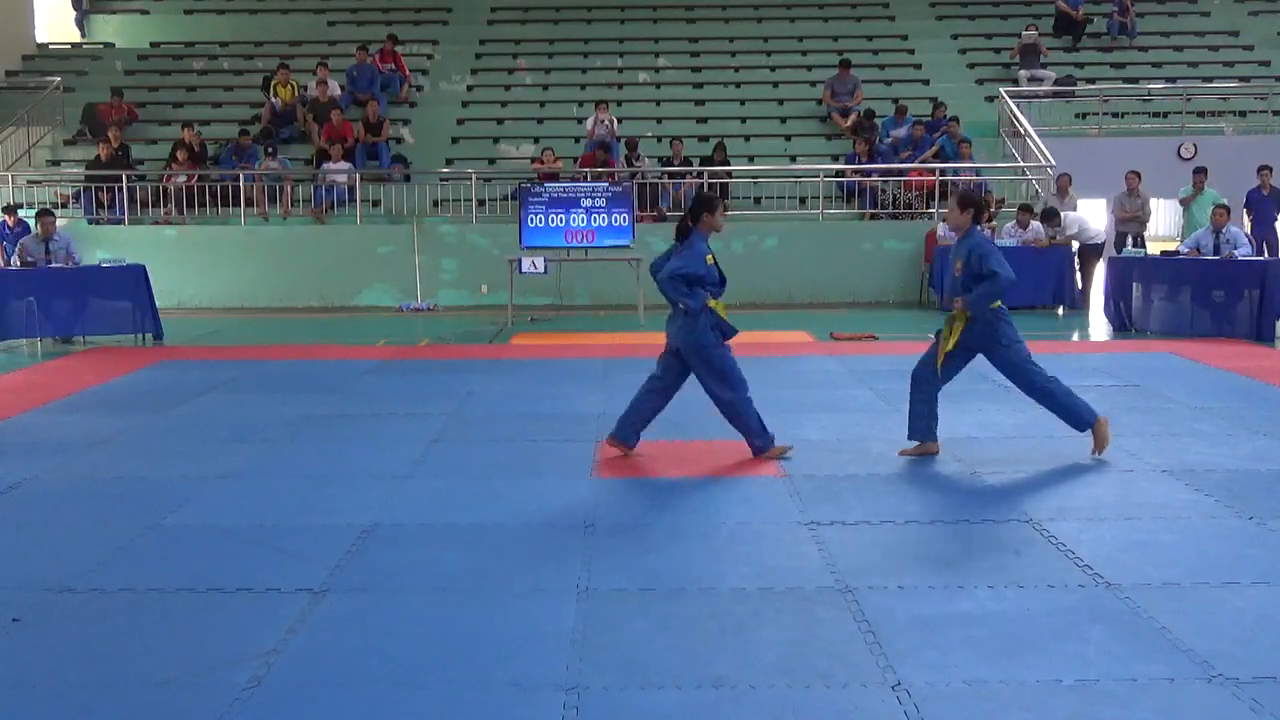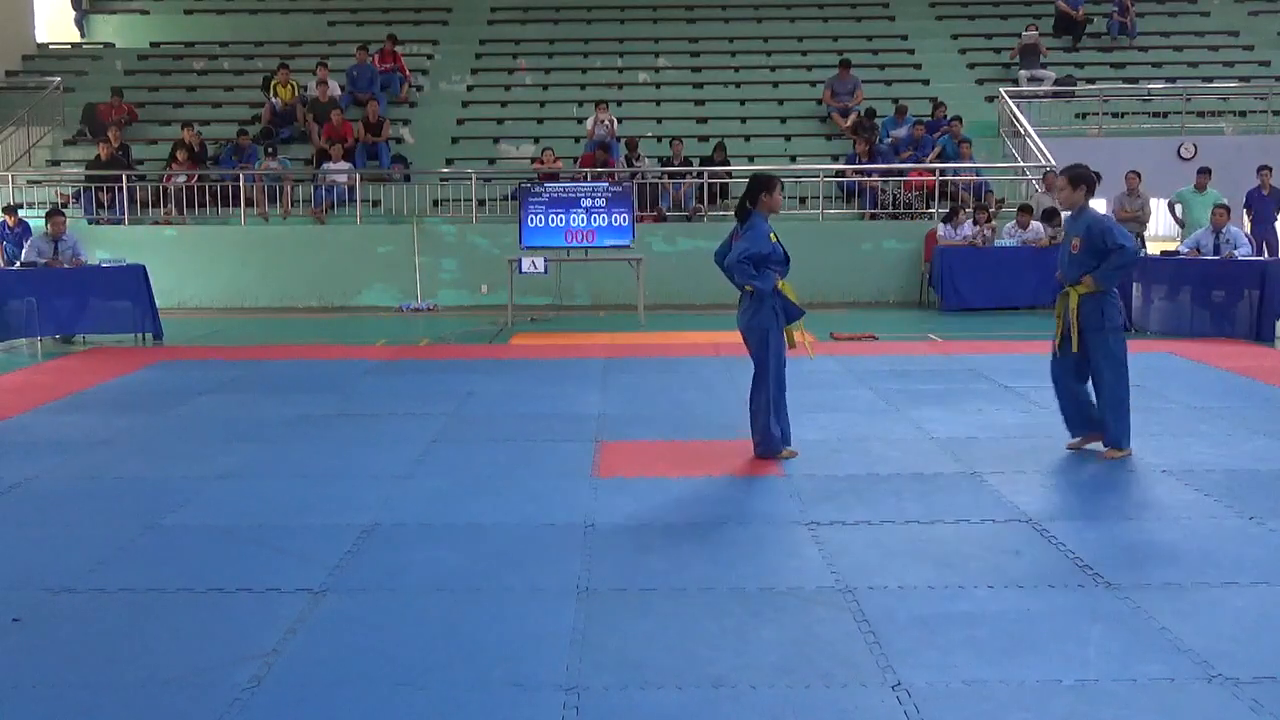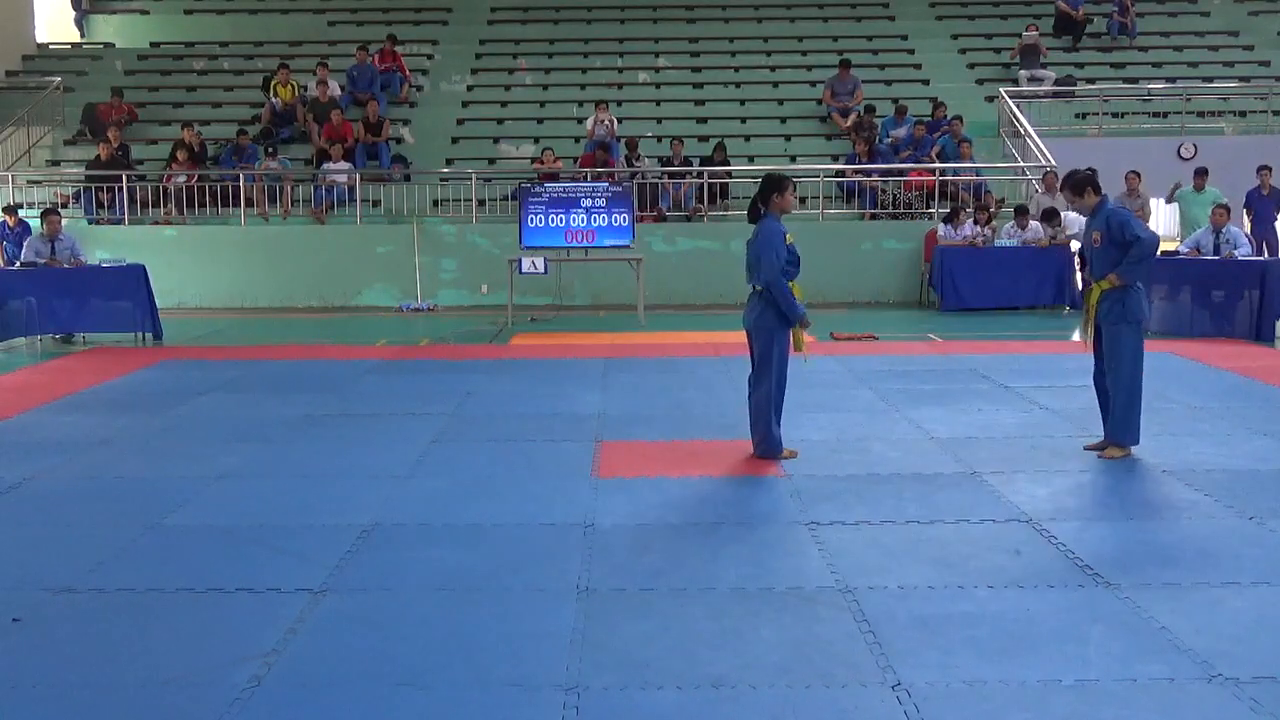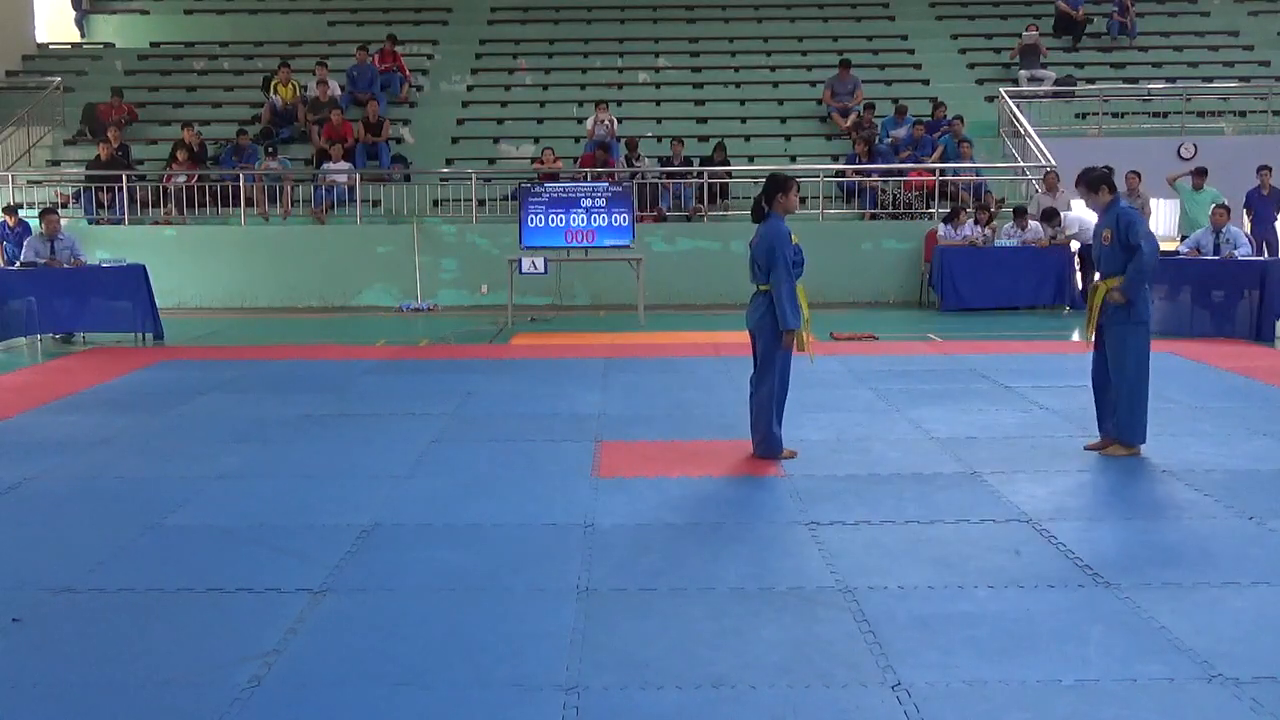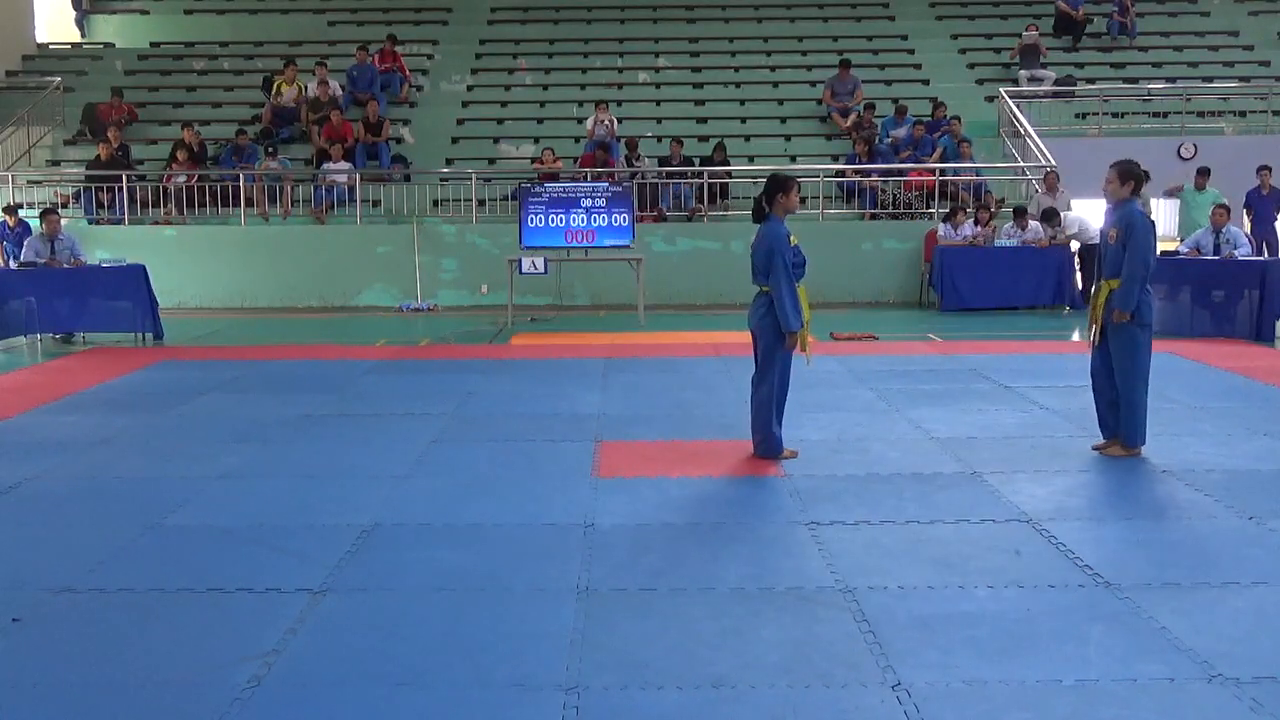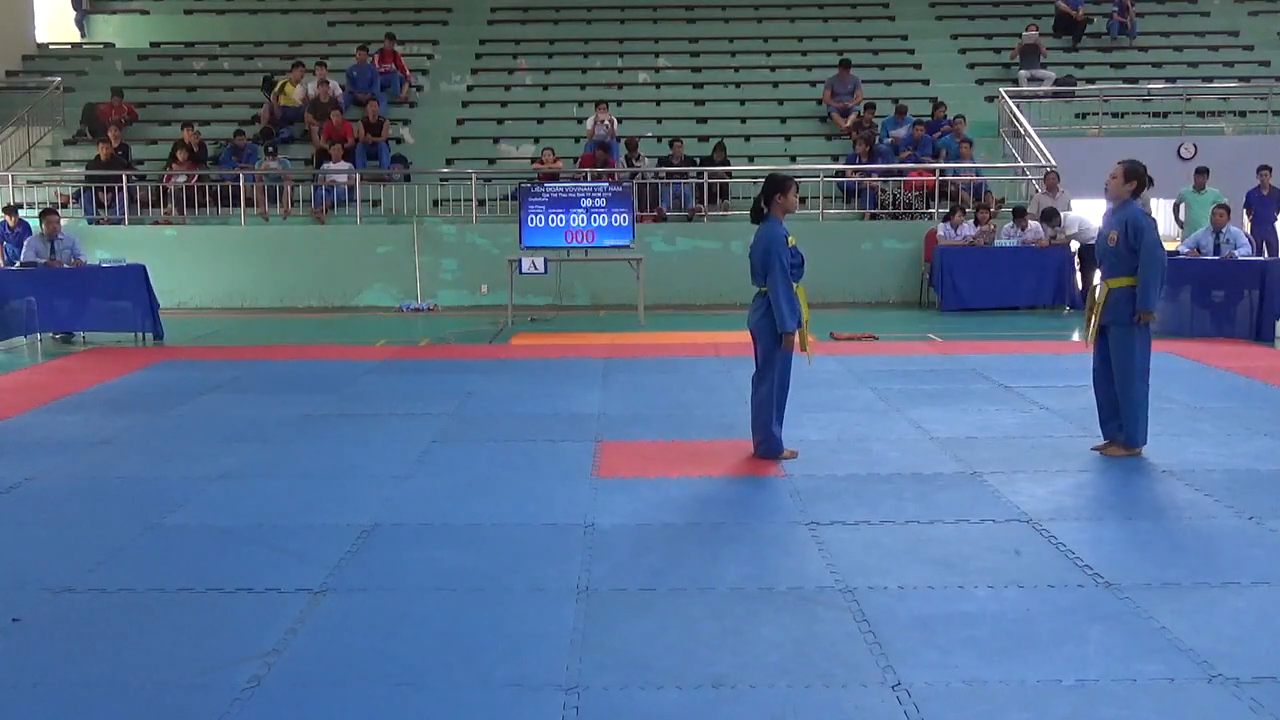
dt=0.5s
person 1, frame 1
left shoulder: (979, 246)
right shoulder: (962, 244)
left elbow: (1002, 280)
left wrist: (968, 303)
right wrist: (955, 303)
left hip: (993, 328)
right hip: (964, 326)
left knee: (1035, 380)
right knee: (925, 376)
left ankle: (1094, 422)
right ankle: (926, 441)
person 1, frame 2
left shoulder: (1096, 223)
right shoulder: (1071, 222)
left elbow: (1129, 251)
left wrist: (1097, 280)
right wrist: (1063, 274)
left hip: (1099, 309)
right hip: (1073, 307)
left knee: (1108, 375)
right knee: (1064, 370)
left ankle: (1119, 442)
right ankle: (1091, 428)
person 1, frame 3
left shoulder: (1115, 216)
right shoulder: (1094, 220)
left elbow: (1148, 242)
left wrist: (1123, 275)
right wrist: (1092, 275)
left hip: (1123, 304)
right hip: (1106, 303)
left knee: (1122, 373)
right knee: (1104, 373)
left ankle: (1122, 440)
right ankle: (1112, 435)
person 1, frame 4
left shoulder: (1126, 216)
right shoulder: (1105, 218)
left elbow: (1148, 253)
left wrist: (1125, 290)
right wrist: (1102, 293)
left hip: (1128, 306)
right hip: (1108, 304)
left knee: (1127, 372)
right knee: (1103, 372)
left ankle: (1129, 440)
right ankle: (1111, 434)
person 1, frame 5
left shoulder: (1136, 218)
right shoulder: (1113, 214)
left elbow: (1138, 266)
left wrist: (1123, 306)
right wrist: (1100, 300)
left hip: (1129, 307)
right hip: (1110, 303)
left knee: (1129, 374)
right knee: (1102, 372)
left ankle: (1130, 441)
right ankle: (1114, 434)
person 1, frame 6
left shoulder: (1137, 218)
right shoulder: (1111, 215)
left elbow: (1153, 262)
left wrist: (1146, 305)
right wrist: (1097, 299)
left hip: (1128, 305)
right hip: (1110, 303)
left knee: (1129, 374)
right knee: (1104, 372)
left ankle: (1131, 441)
right ankle: (1115, 435)
person 2, frame 1
left shoulder: (688, 244)
right shoulder: (697, 251)
left elbow: (657, 268)
right elbow: (666, 276)
right wrist: (694, 301)
left hip: (684, 325)
right hip: (700, 327)
left knee: (663, 381)
right knee: (731, 385)
left ankle: (623, 435)
right ankle: (762, 444)
person 2, frame 2
left shoulder: (747, 226)
right shoulder: (759, 230)
left elbow: (721, 257)
right elbow: (735, 261)
right wrist: (764, 284)
left hip: (758, 308)
right hip: (764, 310)
left knee: (773, 375)
right knee: (768, 378)
left ankle: (774, 439)
right ankle: (769, 445)
person 2, frame 3
left shoulder: (763, 227)
right shoulder: (774, 231)
right elbow: (774, 279)
right wrist: (798, 314)
left hip: (760, 311)
right hip: (771, 314)
left knee: (763, 378)
right knee: (771, 379)
left ankle: (764, 441)
right ankle: (769, 445)
person 2, frame 4
left shoulder: (765, 229)
right shoulder: (780, 232)
right elbow: (782, 282)
right wrist: (789, 325)
left hip: (761, 309)
right hip: (773, 313)
left knee: (764, 378)
right knee: (773, 380)
left ankle: (764, 442)
right ankle: (769, 445)
person 2, frame 5
left shoulder: (769, 229)
right shoulder: (778, 234)
right elbow: (782, 283)
right wrist: (791, 326)
left hip: (765, 312)
right hip: (775, 315)
left knee: (767, 379)
right knee: (773, 380)
left ankle: (765, 441)
right ankle: (769, 445)
person 2, frame 6
left shoulder: (768, 230)
right shoulder: (775, 234)
right elbow: (779, 284)
right wrist: (787, 327)
left hip: (766, 313)
right hip: (774, 315)
left knee: (767, 379)
right knee: (774, 380)
left ankle: (766, 442)
right ankle: (769, 445)
